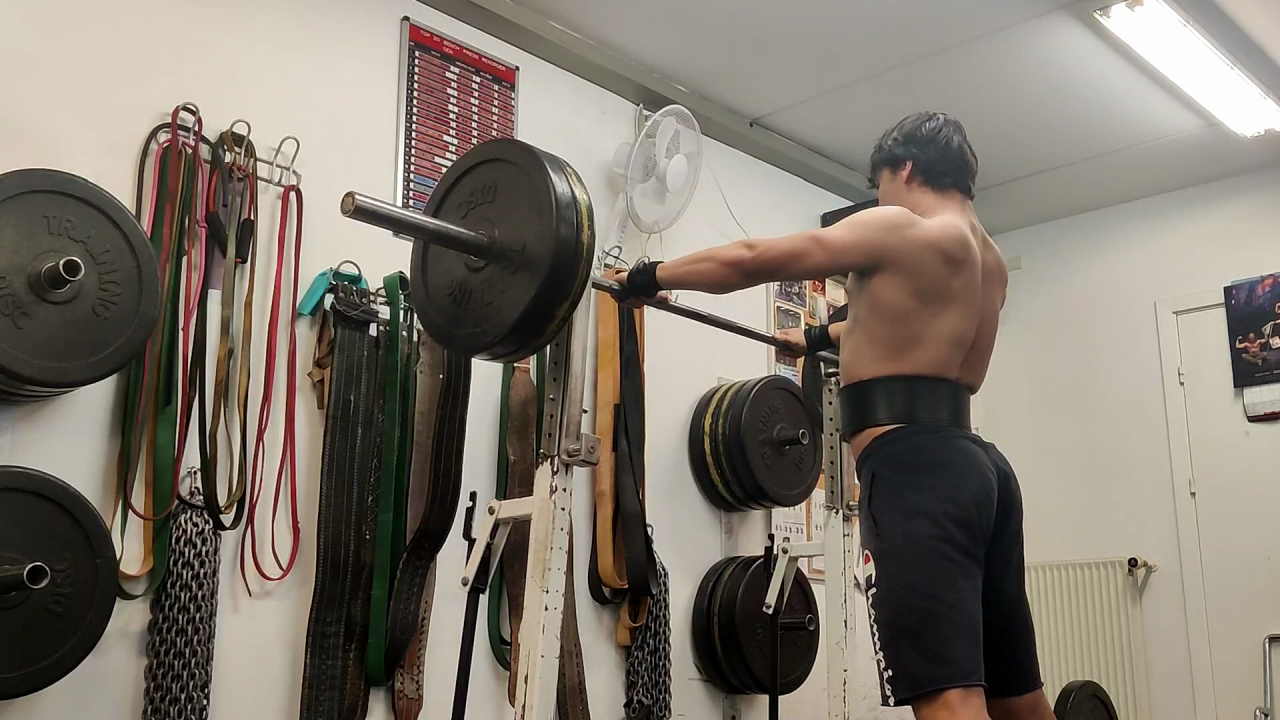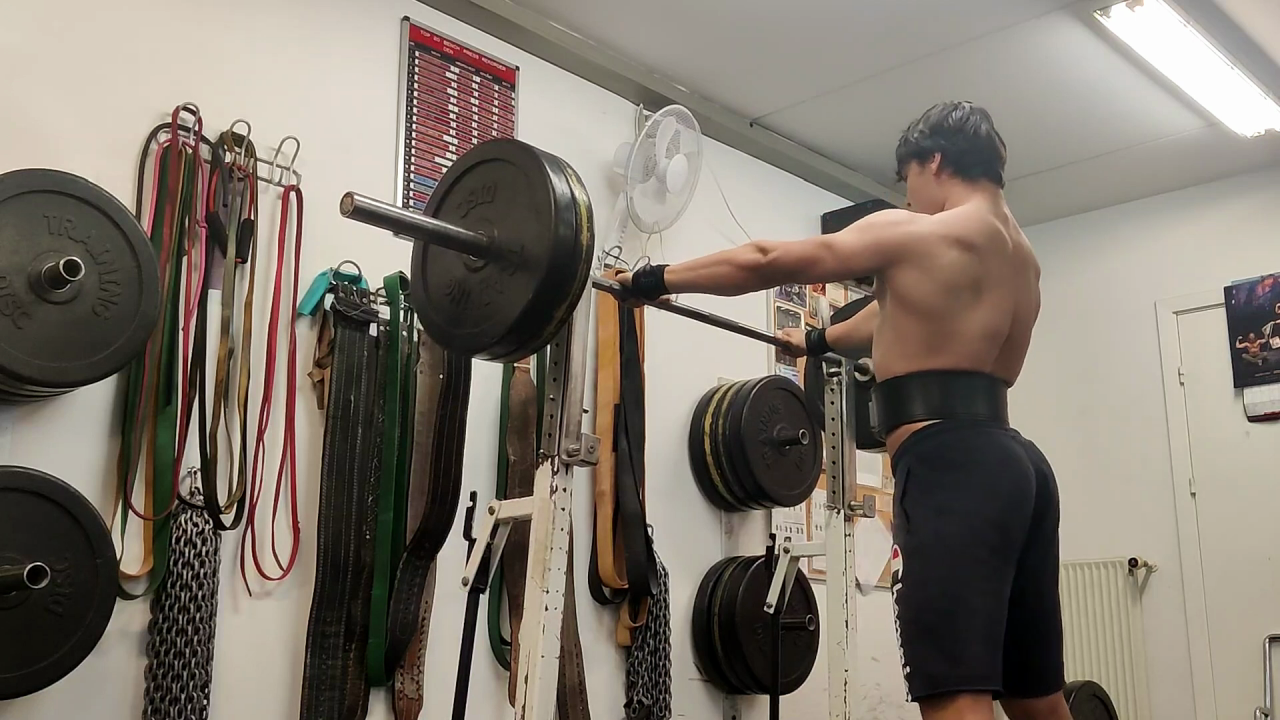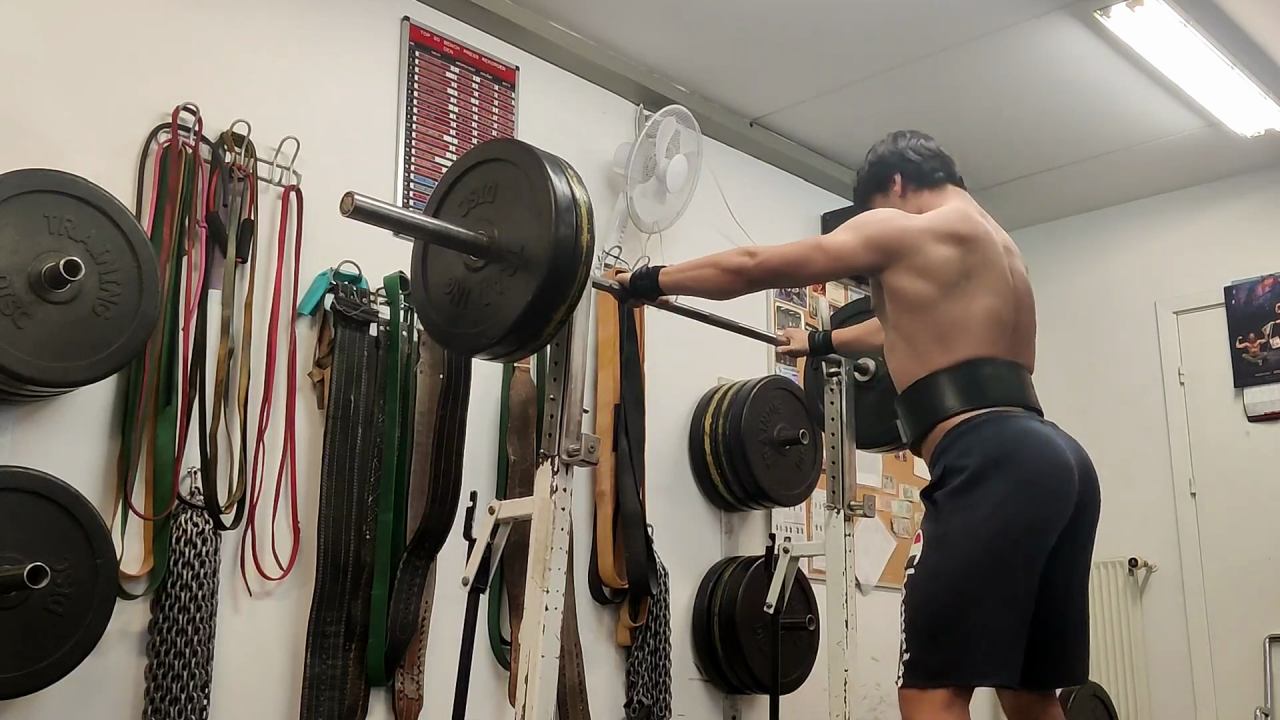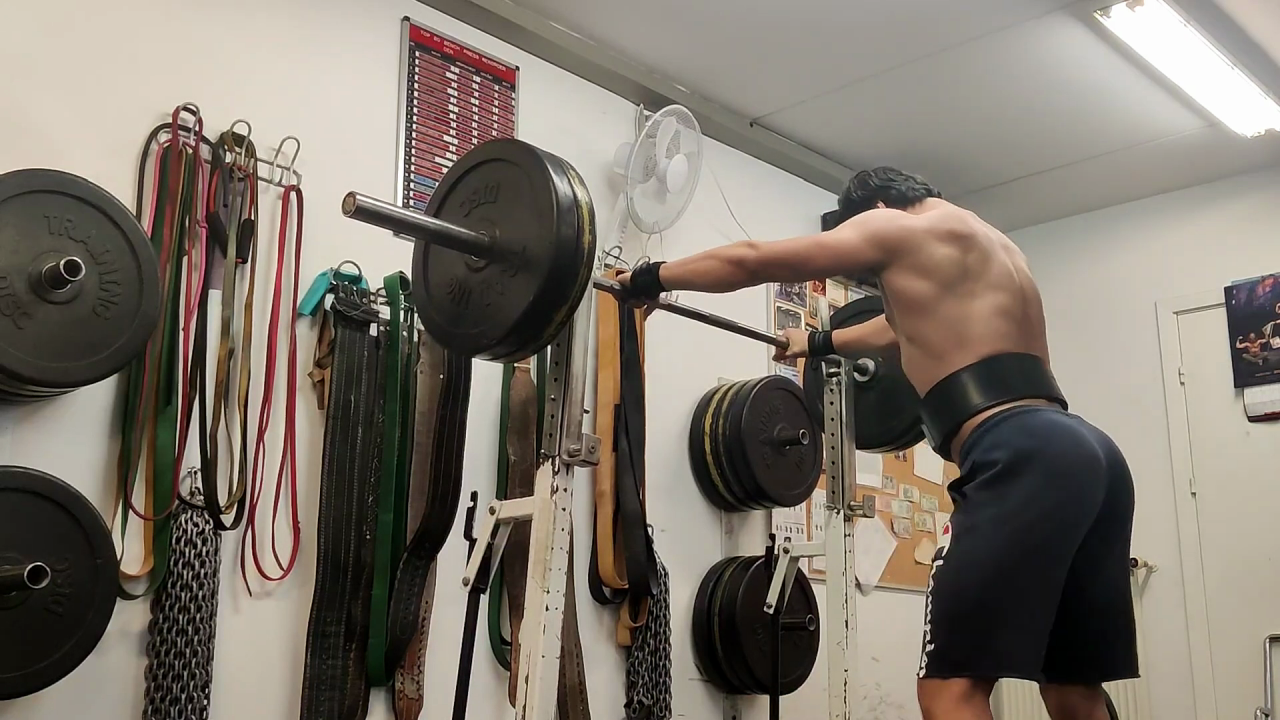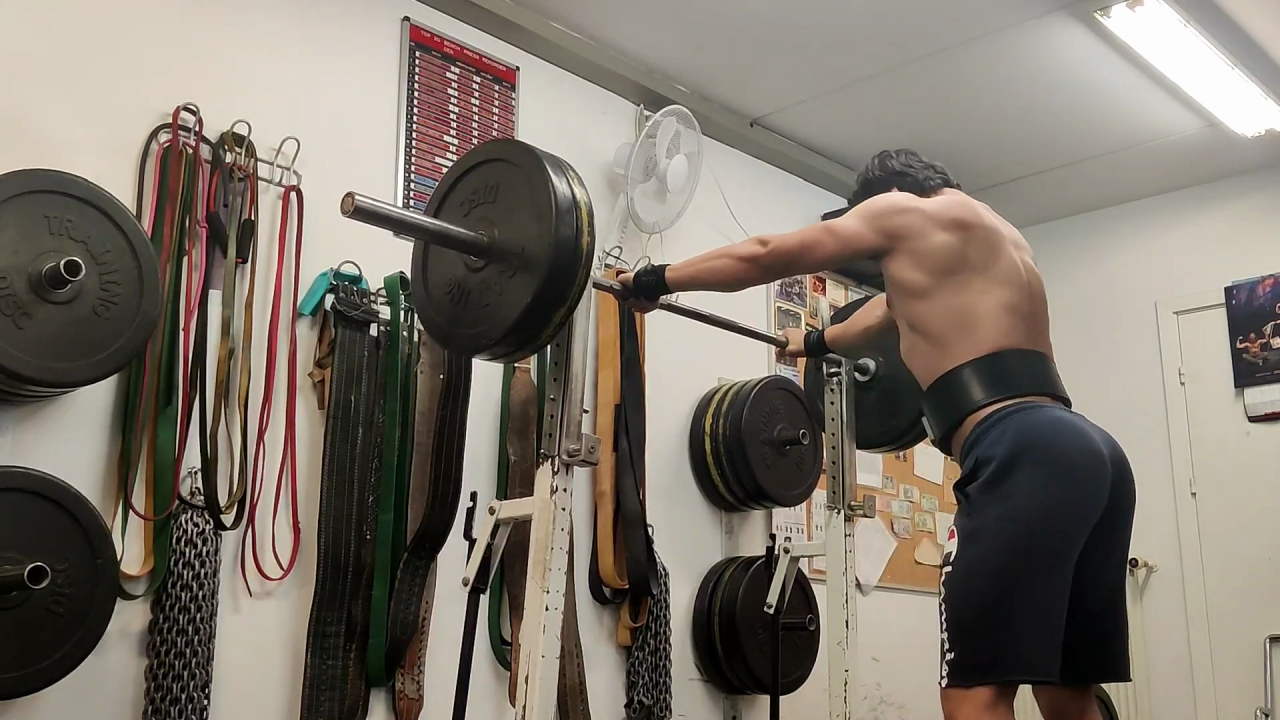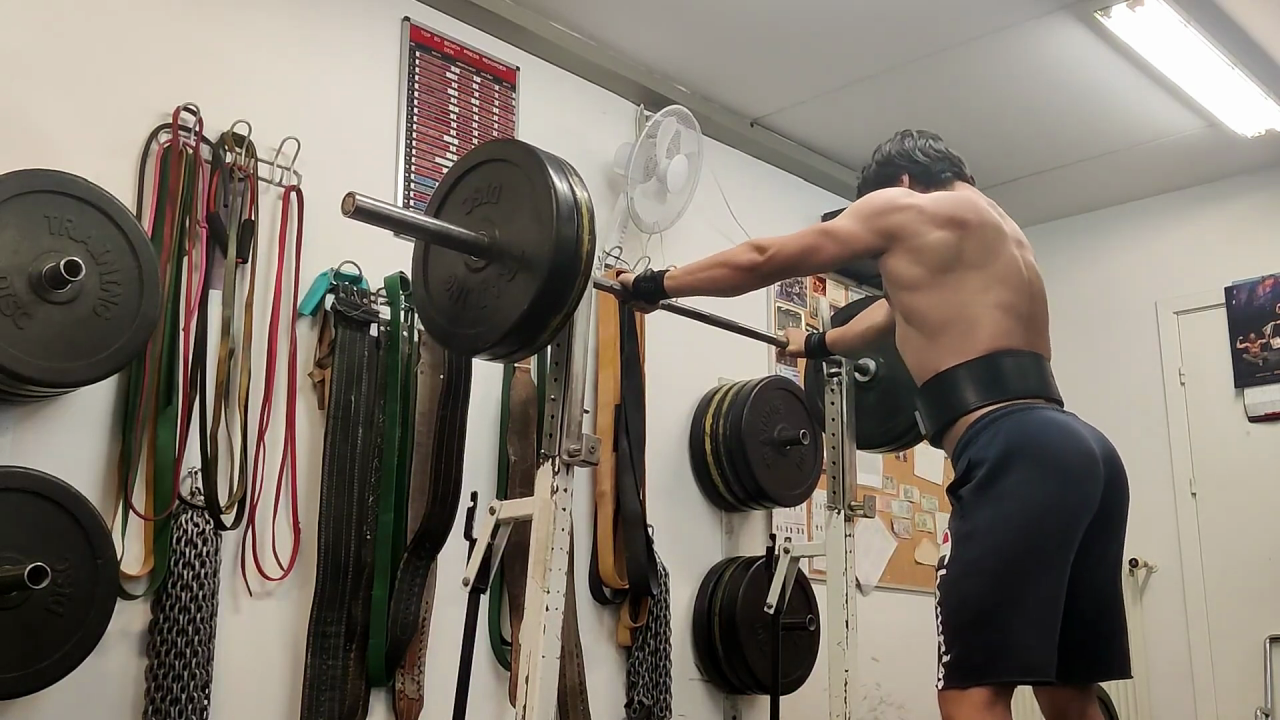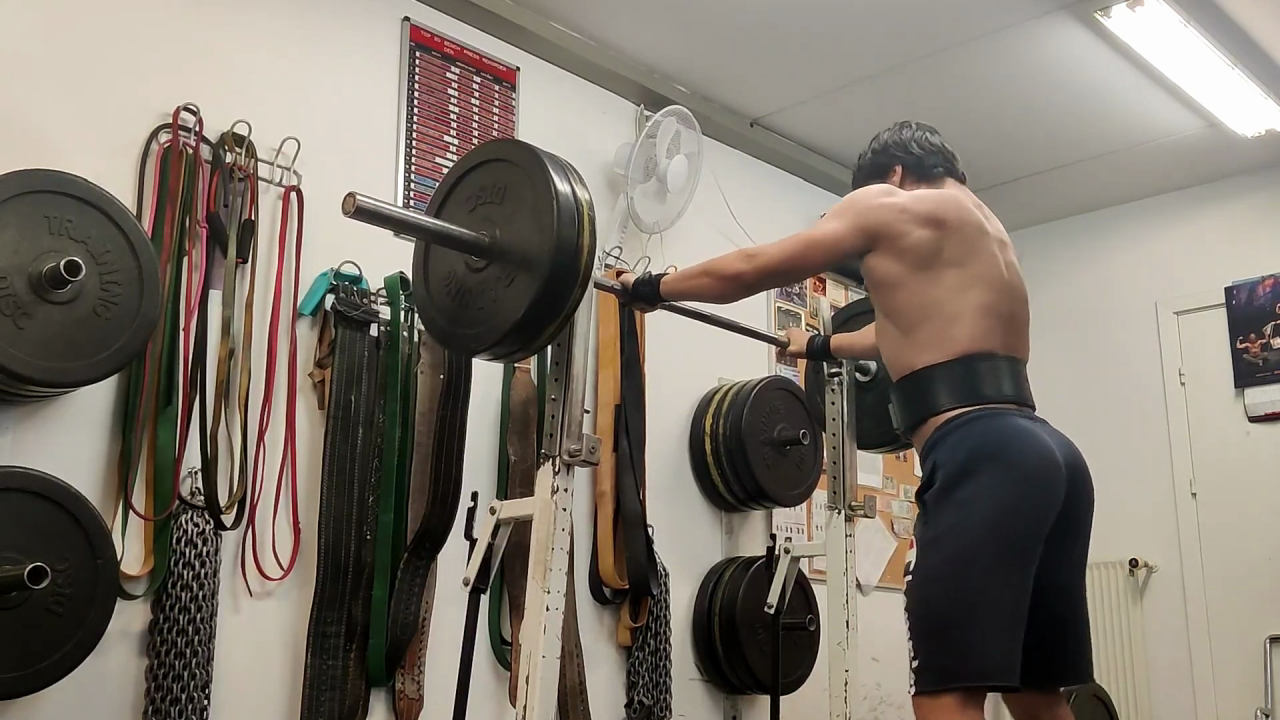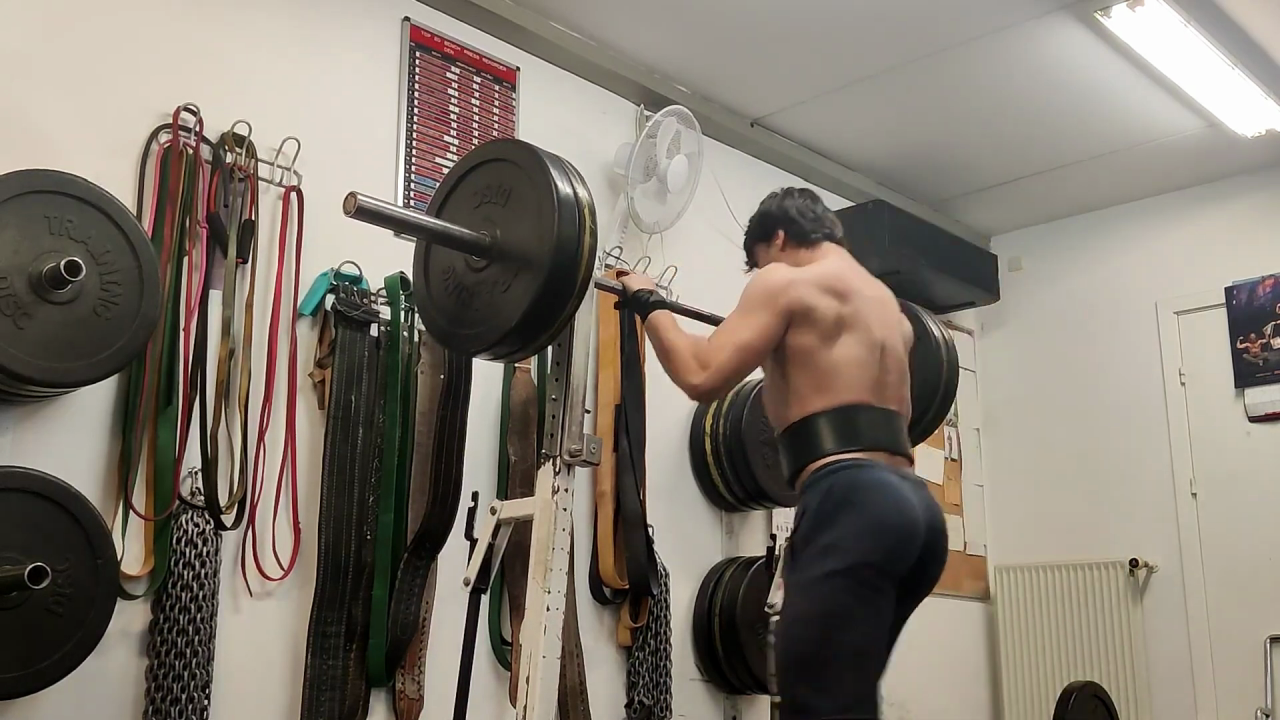
dt=0.4s
person 1, frame 1
left shoulder: (900, 231)
right shoulder: (988, 259)
left elbow: (753, 259)
left wrist: (645, 278)
right wrist: (819, 338)
left hip: (916, 472)
right hip: (972, 468)
person 1, frame 2
left shoulder: (916, 234)
right shoulder: (1021, 257)
left elbow: (766, 262)
left wrist: (653, 280)
right wrist: (820, 340)
left hip: (954, 470)
right hip: (1012, 467)
person 1, frame 3
left shoulder: (899, 228)
right shoulder: (997, 246)
left elbow: (753, 266)
left wrist: (650, 280)
right wrist: (824, 341)
left hip: (996, 466)
right hip: (1058, 463)
person 1, frame 4
left shoulder: (896, 226)
right shoulder: (990, 245)
left elbow: (753, 259)
left wrist: (651, 278)
right wrist: (822, 342)
left hip: (1025, 459)
right hip: (1086, 455)
person 1, frame 5
left shoulder: (905, 211)
right shoulder: (994, 232)
left elbow: (762, 256)
left wrist: (654, 282)
right wrist: (818, 341)
left hip: (1024, 457)
right hip: (1088, 453)
person 1, frame 6
left shoulder: (907, 208)
right shoulder: (999, 230)
left elbow: (761, 260)
left wrist: (654, 285)
right wrist: (820, 344)
left hip: (1017, 458)
right hip: (1080, 453)
person 1, frame 7
left shoulder: (891, 205)
right shoulder: (989, 231)
left elbow: (750, 269)
left wrist: (654, 287)
right wrist: (823, 347)
left hip: (984, 460)
right hip: (1049, 457)
person 1, frame 8
left shoulder: (786, 283)
right shoulder: (885, 302)
left elbow: (702, 377)
left wrist: (648, 304)
left hip: (852, 507)
right hip: (913, 510)
